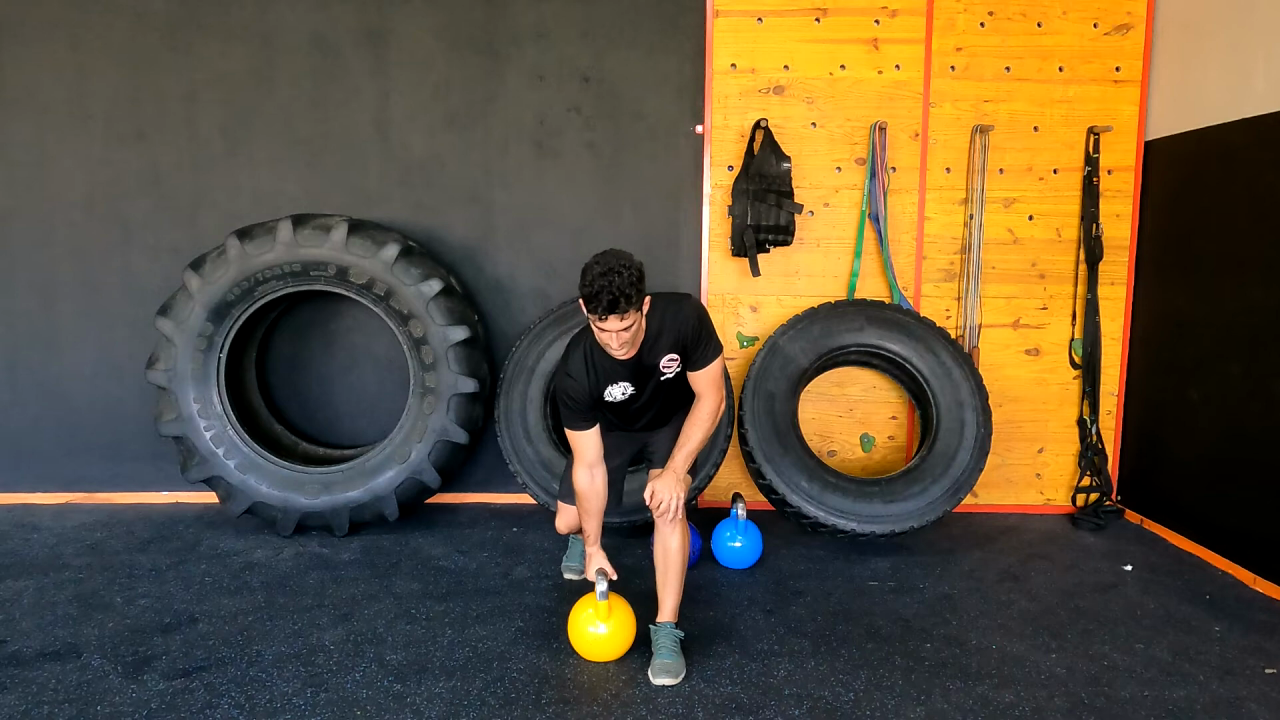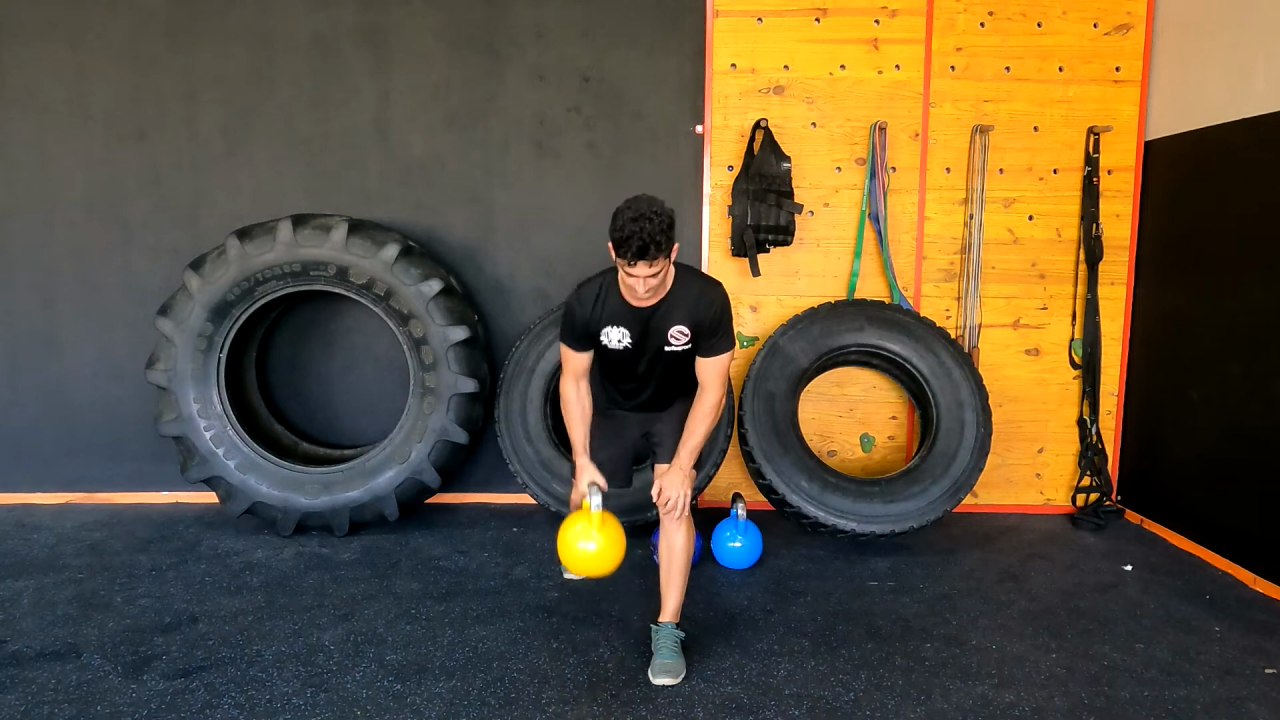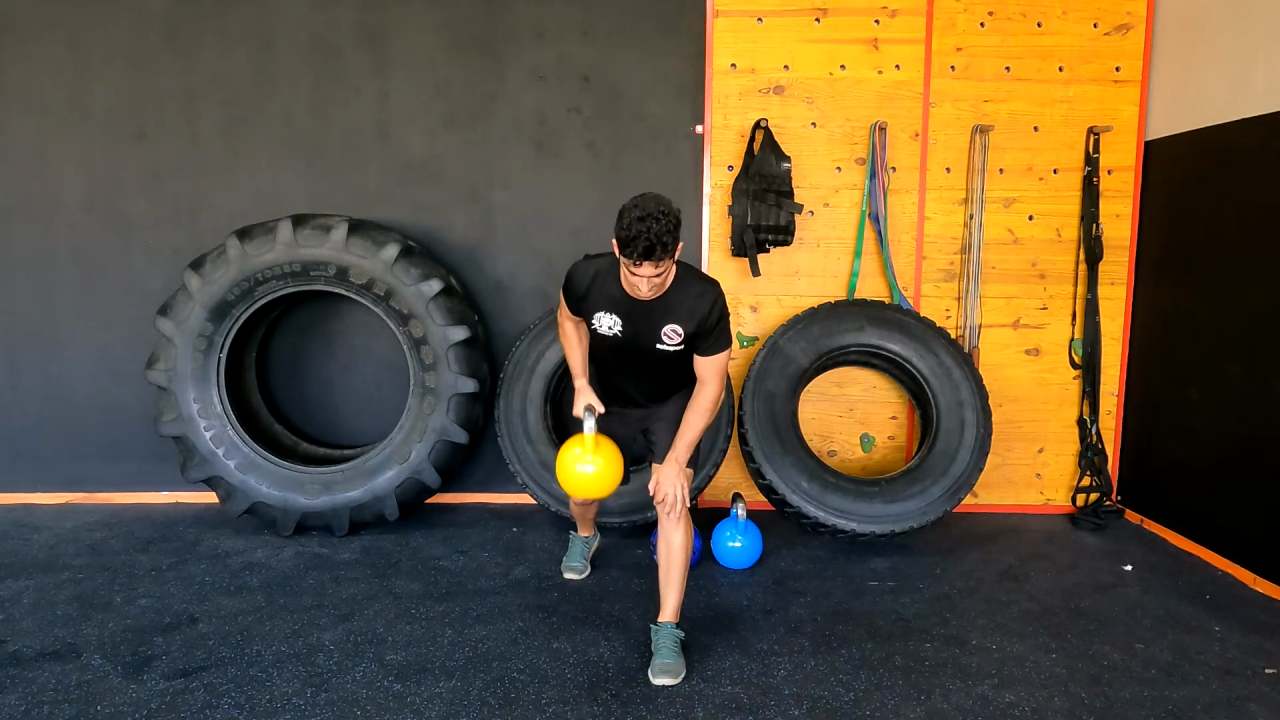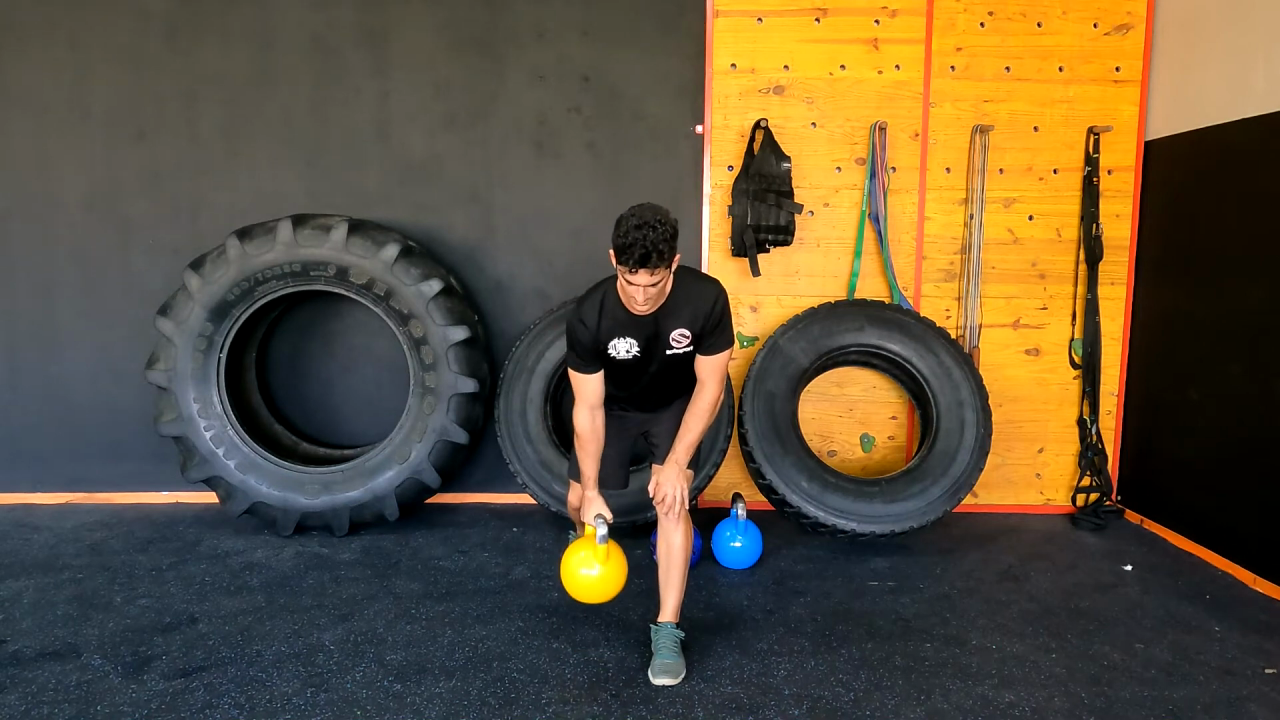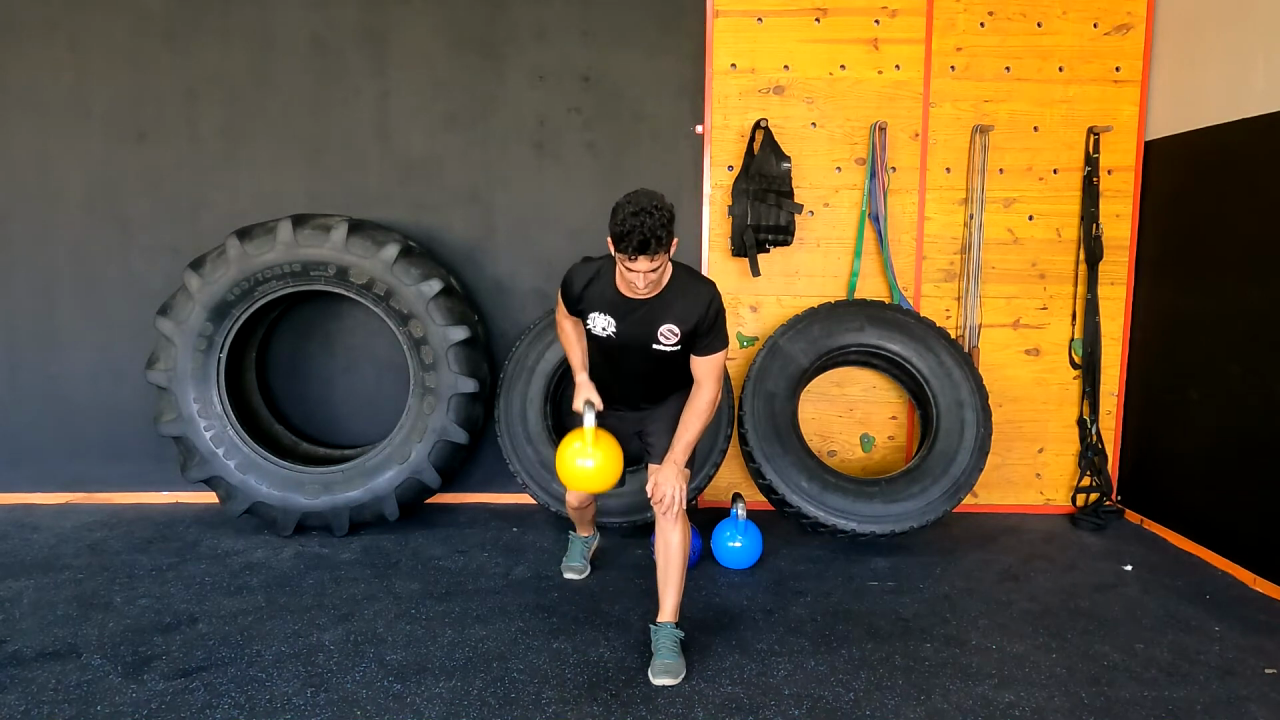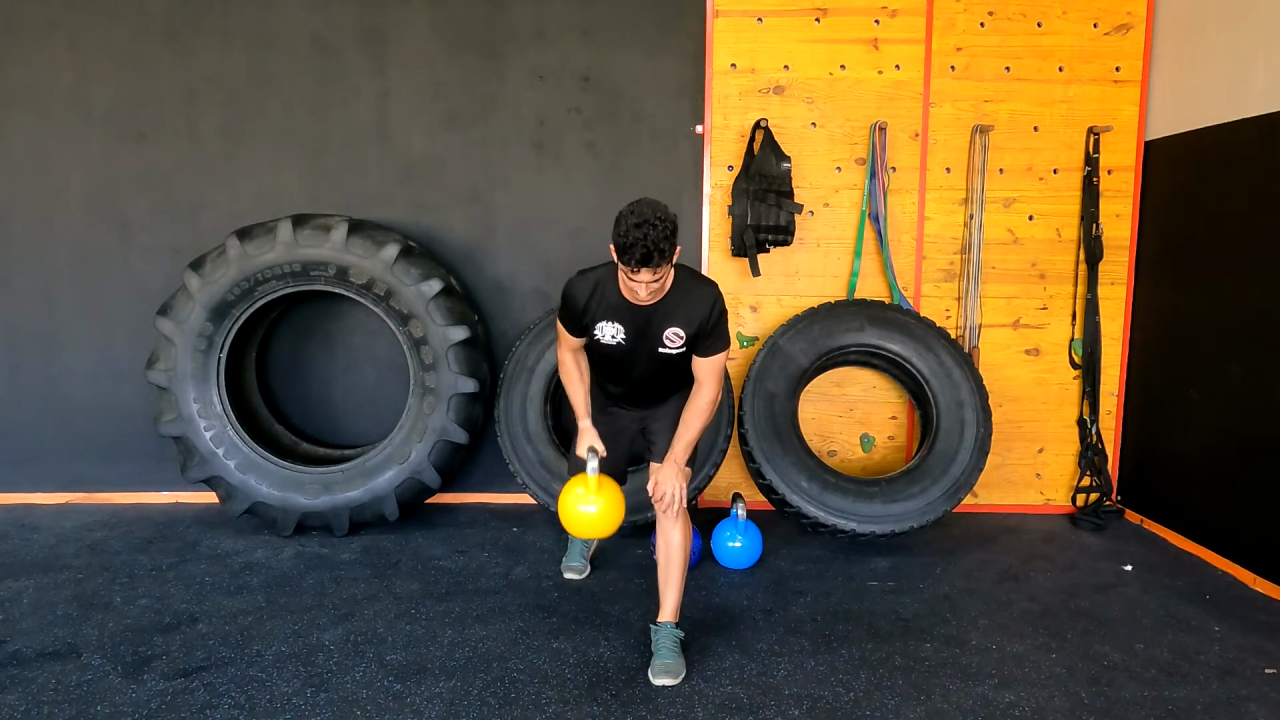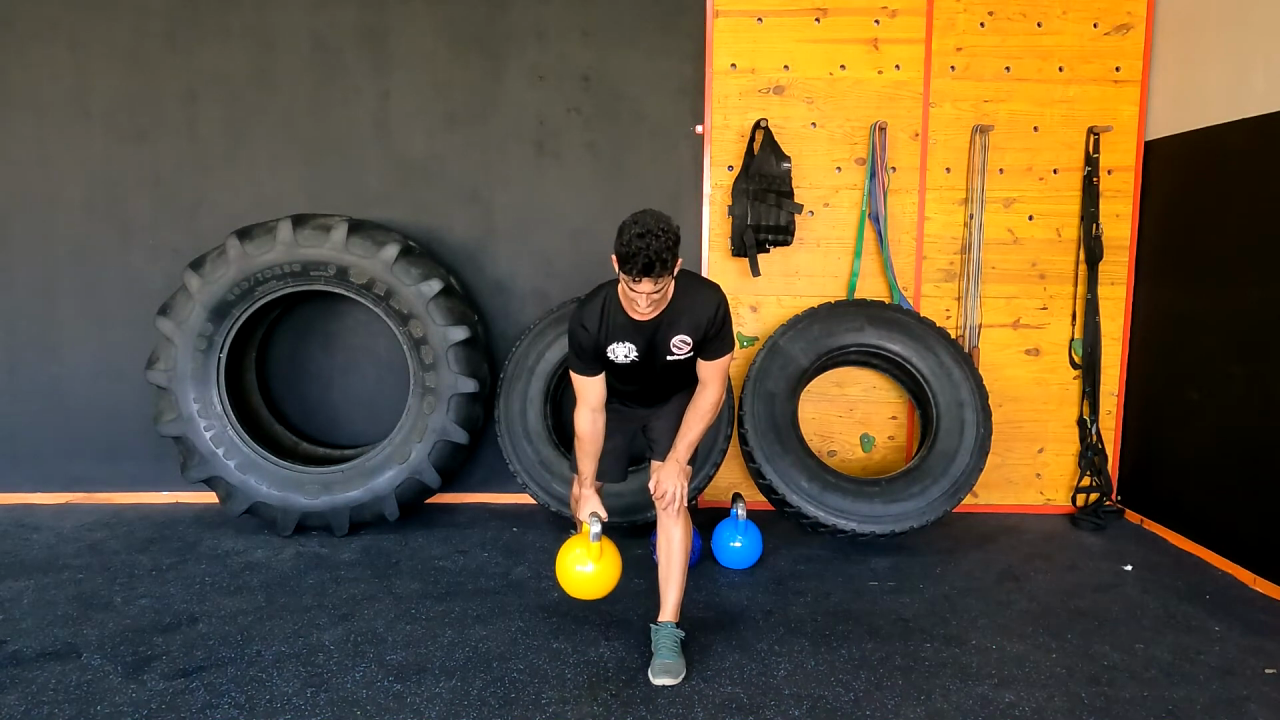
dt=0.7s
person 1, frame 1
left shoulder: (684, 316)
right shoulder: (575, 370)
left elbow: (711, 396)
right elbow: (589, 465)
left wrist: (675, 470)
right wrist: (594, 549)
left hip: (673, 419)
right hip: (609, 427)
left knee: (667, 506)
right knee: (568, 522)
left ankle: (666, 631)
right ankle: (582, 538)
person 1, frame 2
left shoulder: (706, 299)
right shoulder: (587, 301)
left elbow: (712, 389)
right elbow: (574, 380)
left wrist: (681, 466)
right wrist: (581, 459)
left hip: (677, 407)
right hip: (612, 406)
left knee: (675, 504)
right knee: (582, 499)
left ankle: (667, 631)
person 1, frame 3
left shoulder: (704, 299)
right shoulder: (586, 277)
left elbow: (710, 385)
right elbow: (571, 321)
left wrist: (676, 459)
right wrist: (581, 383)
left hip: (674, 402)
right hip: (607, 399)
left knee: (672, 500)
right knee: (582, 491)
left ankle: (667, 630)
right ankle: (585, 536)
person 1, frame 4
left shoulder: (706, 299)
right shoulder: (589, 315)
left elbow: (710, 385)
right elbow: (588, 408)
left wrist: (677, 462)
right wrist: (591, 491)
left hip: (676, 405)
right hip: (613, 406)
left knee: (672, 500)
right knee: (578, 501)
left ankle: (666, 631)
right ankle: (583, 537)
person 1, frame 5
left shoulder: (699, 298)
right shoulder: (583, 280)
left elbow: (708, 385)
right elbow: (565, 316)
left wrist: (674, 461)
right wrist: (582, 376)
left hip: (669, 404)
right hip: (603, 401)
left knee: (669, 501)
right knee: (577, 497)
left ankle: (666, 632)
right ankle: (584, 536)
person 1, frame 6
left shoulder: (702, 300)
right shoulder: (585, 290)
left elbow: (708, 385)
right elbow: (569, 349)
left wrist: (675, 460)
right wrist: (584, 424)
left hip: (672, 403)
right hip: (605, 403)
left knee: (670, 499)
left ankle: (666, 631)
right ankle: (583, 537)
person 1, frame 7
left shoulder: (706, 303)
right shoulder: (590, 317)
left elbow: (711, 385)
right elbow: (590, 410)
left wrist: (676, 460)
right wrist: (587, 489)
left hip: (674, 401)
right hip: (614, 402)
left knee: (671, 498)
right knee: (583, 494)
left ankle: (666, 630)
